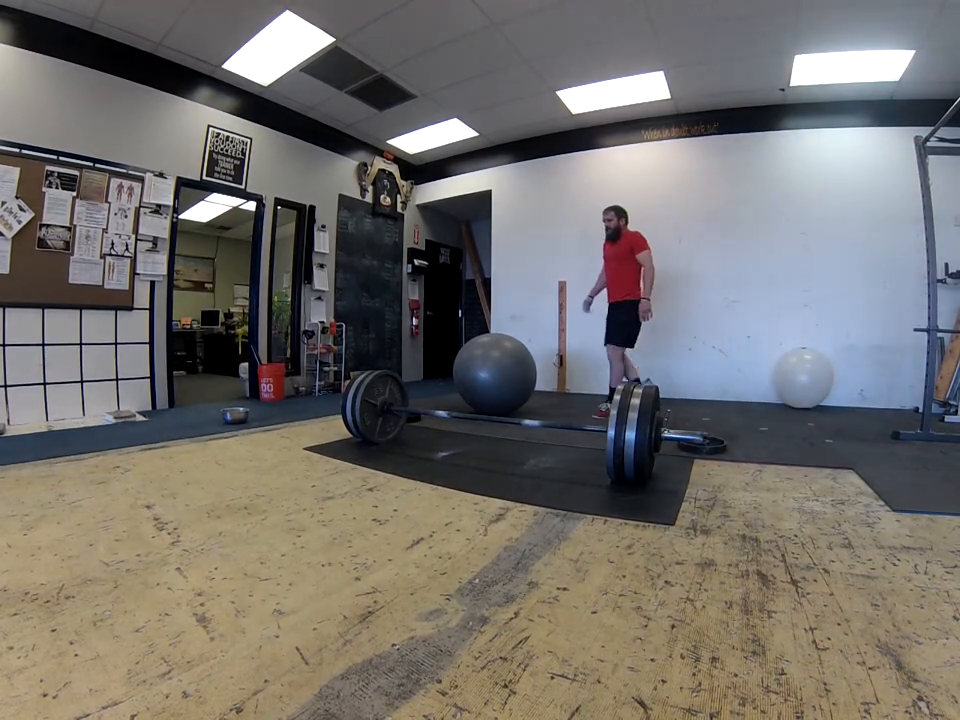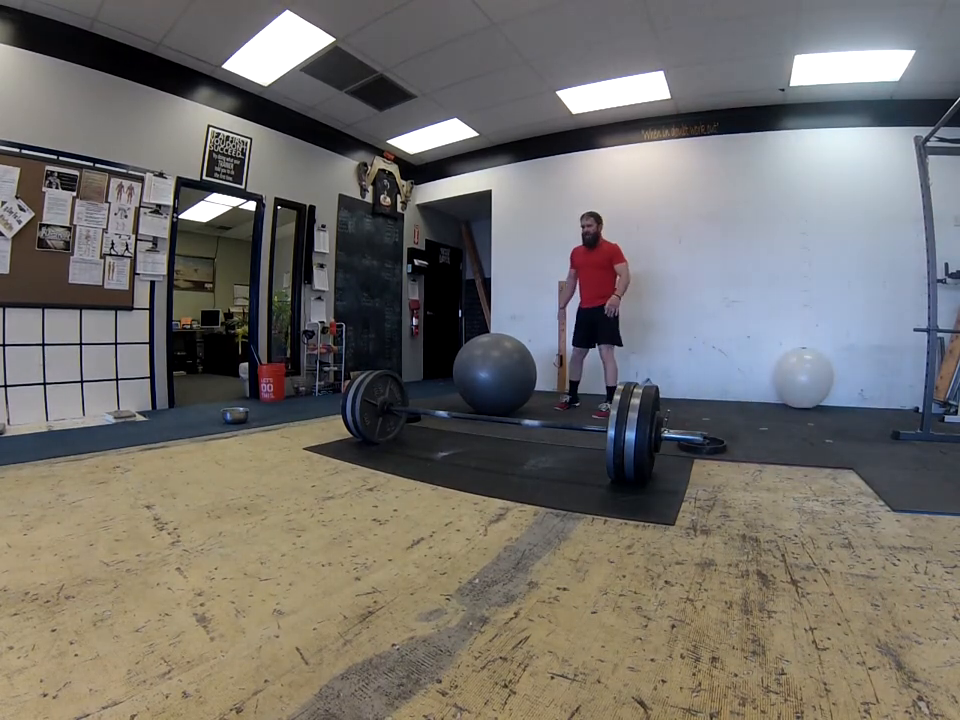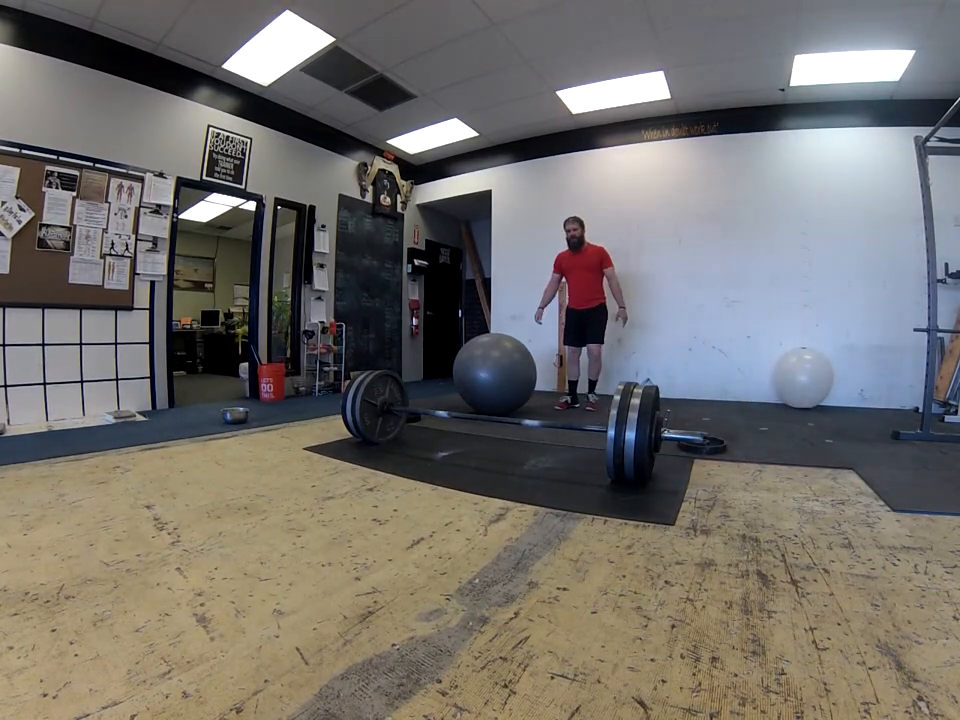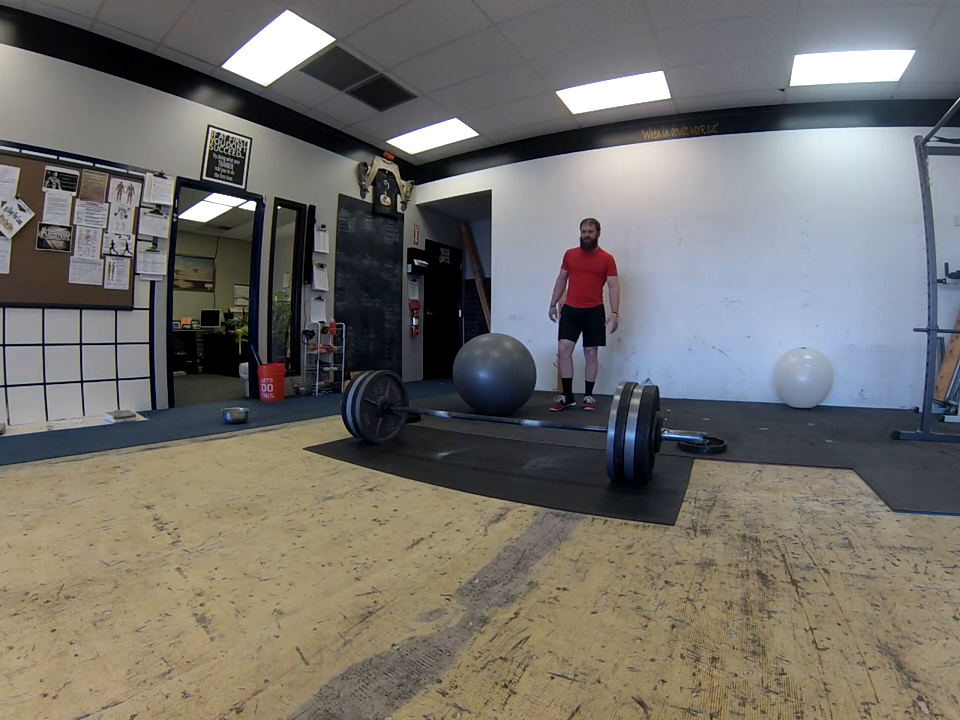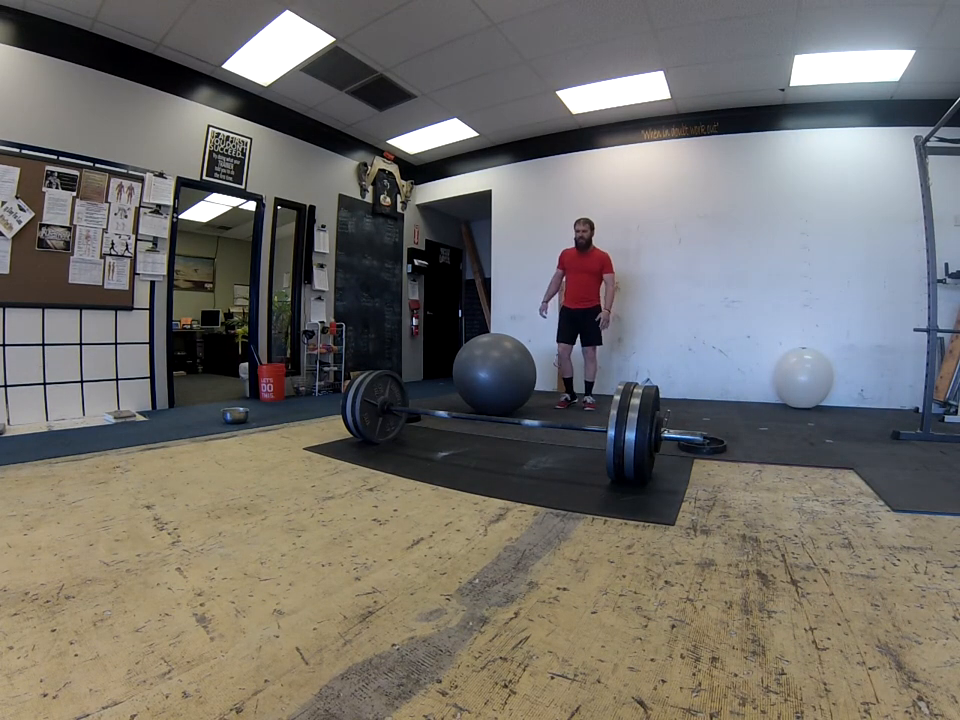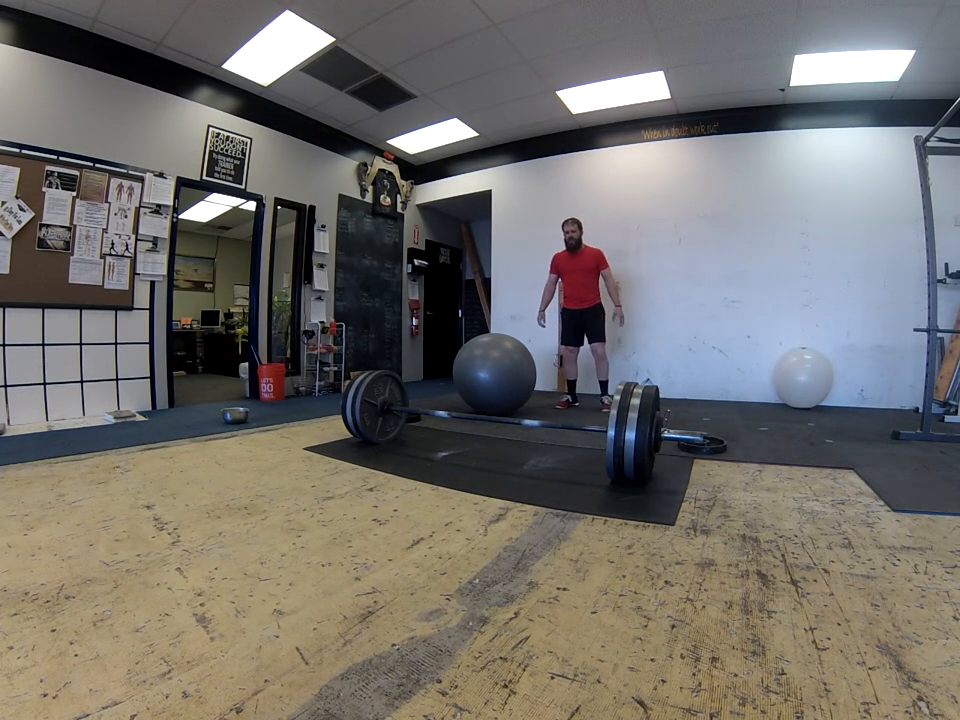
dt=0.4s
person 1, frame 1
left shoulder: (635, 238)
right shoulder: (608, 244)
left elbow: (648, 267)
left wrist: (645, 298)
right wrist: (591, 295)
left hip: (629, 306)
right hip: (615, 305)
left knee: (613, 354)
right knee: (618, 354)
left ankle: (611, 402)
person 1, frame 2
left shoulder: (611, 249)
right shoulder: (576, 252)
left elbow: (624, 276)
right elbow: (571, 280)
left wrist: (617, 296)
right wrist: (562, 305)
left hip: (605, 310)
right hip: (584, 310)
left knee: (606, 354)
right knee: (577, 355)
left ankle: (609, 402)
right ankle: (572, 397)
person 1, frame 3
left shoulder: (599, 252)
right shoulder: (561, 258)
left elbow: (612, 279)
right elbow: (553, 284)
left wrist: (621, 306)
right wrist: (541, 307)
left hip: (596, 309)
right hip: (573, 311)
left knee: (594, 351)
right knee: (572, 354)
left ankle: (592, 393)
right ankle: (572, 396)
person 1, frame 4
left shoulder: (607, 259)
right shoulder: (570, 255)
left elbow: (613, 287)
right elbow: (562, 280)
left wrist: (614, 313)
right wrist: (553, 304)
left hip: (594, 311)
right hip: (570, 309)
left knee: (591, 353)
right knee: (564, 349)
left ankle: (588, 396)
right ankle: (567, 396)
person 1, frame 5
left shoulder: (602, 257)
right shoulder: (566, 255)
left elbow: (610, 285)
right elbow: (557, 278)
left wrist: (606, 310)
right wrist: (545, 301)
left hip: (591, 311)
right hip: (568, 310)
left knee: (589, 353)
right knee: (563, 351)
left ankle: (588, 395)
right ankle: (569, 394)
person 1, frame 6
left shoulder: (596, 254)
right shoulder: (558, 258)
left elbow: (609, 280)
right elbow: (551, 284)
left wrist: (617, 305)
right wrist: (542, 309)
left hip: (593, 309)
right hip: (569, 312)
left knee: (598, 350)
right knee: (568, 353)
left ankle: (605, 395)
right ankle: (571, 395)
